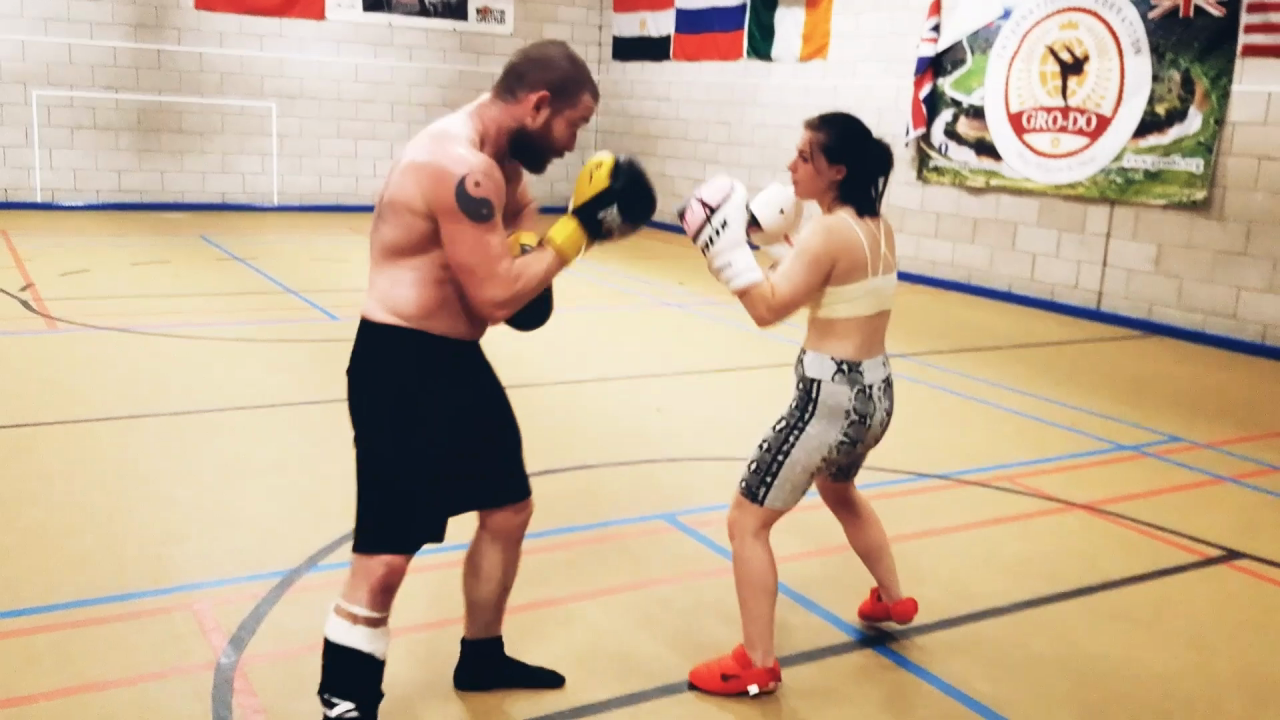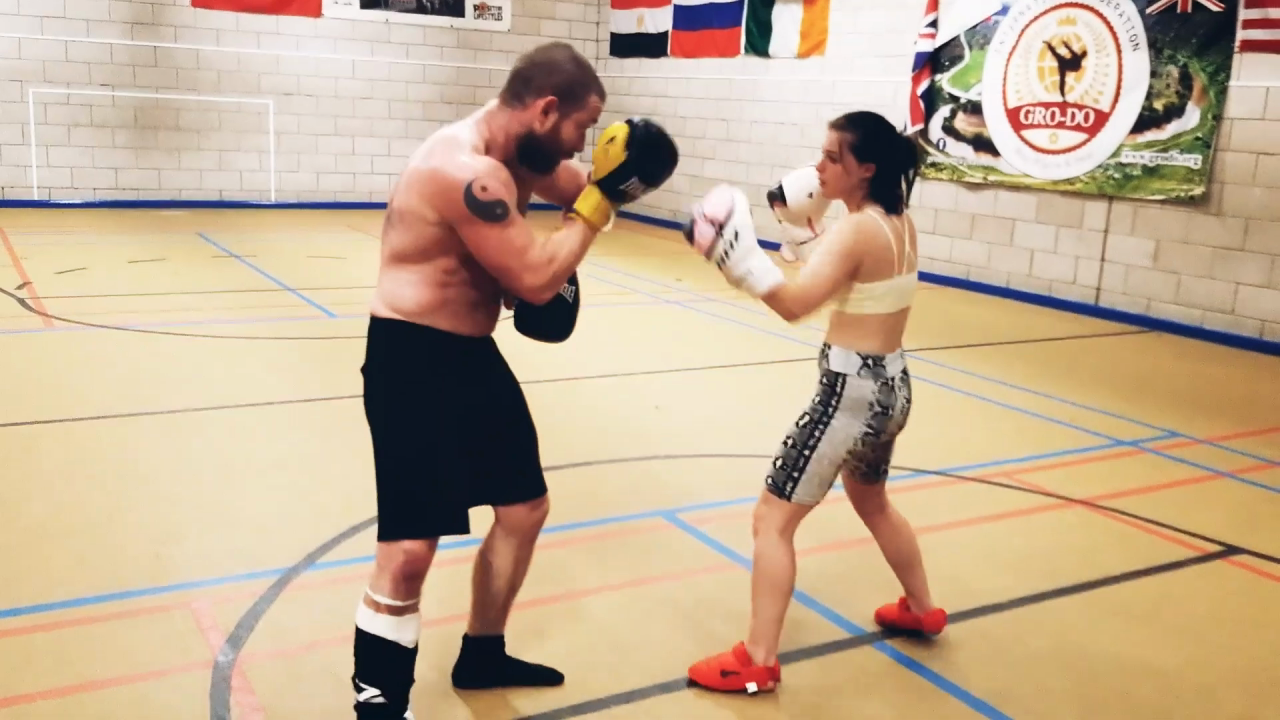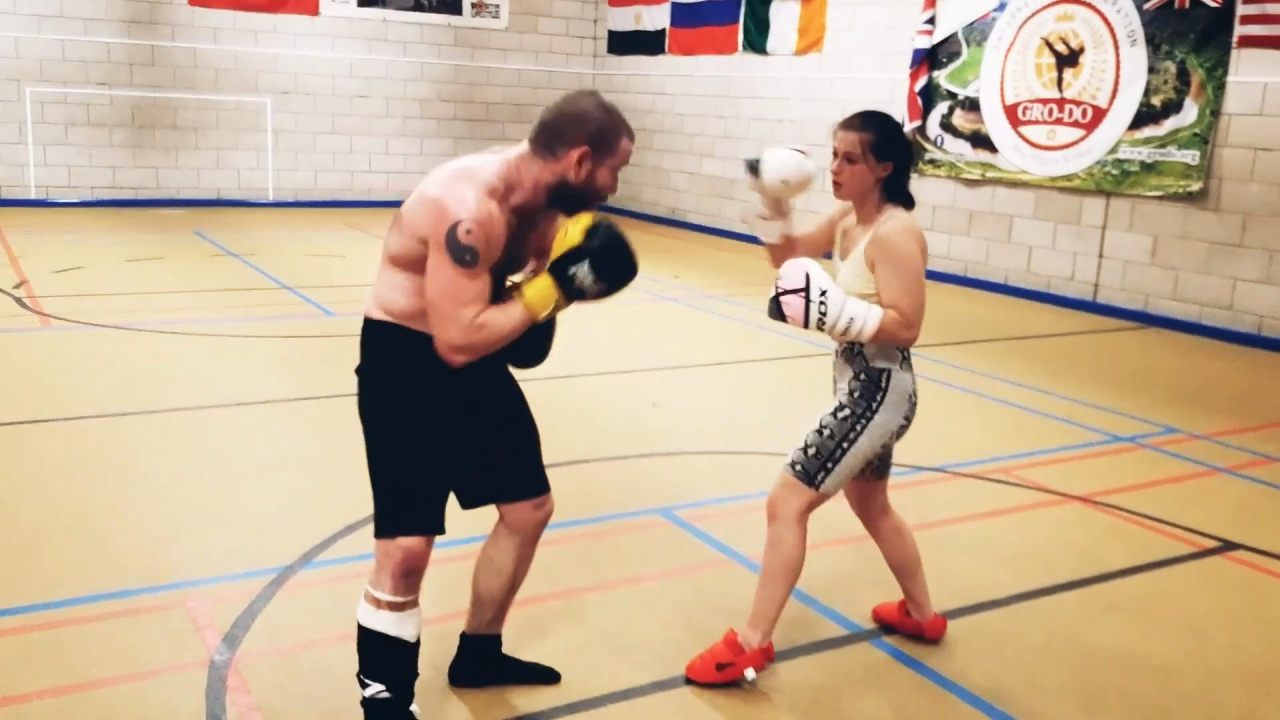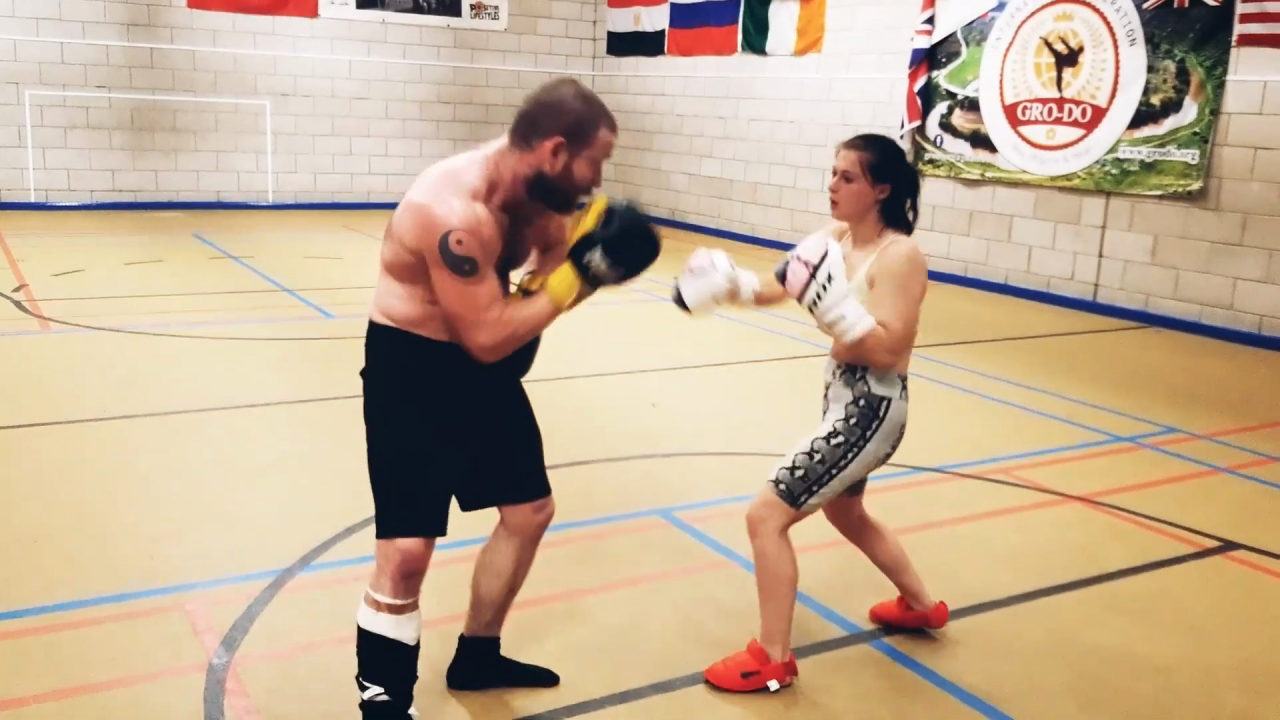
dt=0.2s
person 1, frame 1
left shoulder: (493, 149)
right shoulder: (463, 166)
left elbow: (523, 218)
right elbow: (496, 297)
left wrist: (533, 243)
right wrist: (577, 229)
left hip: (456, 360)
right hip: (399, 365)
left knee: (509, 511)
right knee: (385, 559)
left ankle: (482, 655)
person 1, frame 2
left shoulder: (517, 147)
right shoulder: (466, 172)
left elbow: (577, 190)
right elbow: (535, 281)
right wrist: (605, 198)
left hip: (472, 353)
right hip: (411, 361)
left knee: (524, 509)
right knee: (409, 549)
left ankle: (482, 653)
person 1, frame 3
left shoulder: (536, 184)
right shoulder: (469, 209)
left elbow: (549, 254)
right elbow: (459, 341)
left wrist: (545, 288)
right wrist: (553, 288)
left hip: (473, 359)
right hip: (406, 360)
left knee: (529, 508)
right knee: (405, 548)
left ankle: (478, 654)
person 1, frame 4
left shoulder: (535, 182)
right shoulder: (456, 213)
left elbow: (555, 247)
right elbow: (488, 337)
left wrist: (538, 289)
right wrist: (577, 277)
left hip: (478, 362)
right hip: (409, 368)
left knee: (528, 511)
right knee: (406, 549)
left ankle: (477, 656)
person 2, frame 1
left shoulder: (827, 233)
right shoulder: (875, 225)
left elbow: (767, 308)
left wrist: (722, 241)
right wrist: (781, 243)
left hip: (830, 397)
right hip: (872, 391)
left knee: (746, 523)
right knee: (840, 493)
left ankle: (757, 664)
right ankle: (892, 598)
person 2, frame 2
left shoulder: (857, 230)
right shoulder: (896, 222)
left elbow: (794, 304)
left wrist: (732, 246)
left hip: (852, 390)
right hip: (888, 386)
left knee: (772, 520)
right knee: (870, 500)
left ankle: (758, 661)
right ankle: (921, 608)
person 2, frame 3
left shoulder: (897, 234)
right shoulder: (848, 216)
left elbow: (903, 329)
right elbow: (787, 258)
left wrist: (832, 306)
right wrist: (774, 210)
left hip: (877, 388)
right hip: (868, 386)
left knee: (787, 504)
right knee: (870, 504)
left ankle: (751, 644)
right ankle: (921, 614)
person 2, frame 4
left shoulder: (900, 257)
right shoulder: (839, 237)
left elbow: (889, 352)
right elbow: (787, 290)
left wrist: (827, 298)
right wrist: (731, 282)
left hip: (869, 412)
right hip: (847, 403)
left knee: (766, 518)
right knee: (847, 515)
left ankle: (773, 658)
right ankle: (921, 605)
